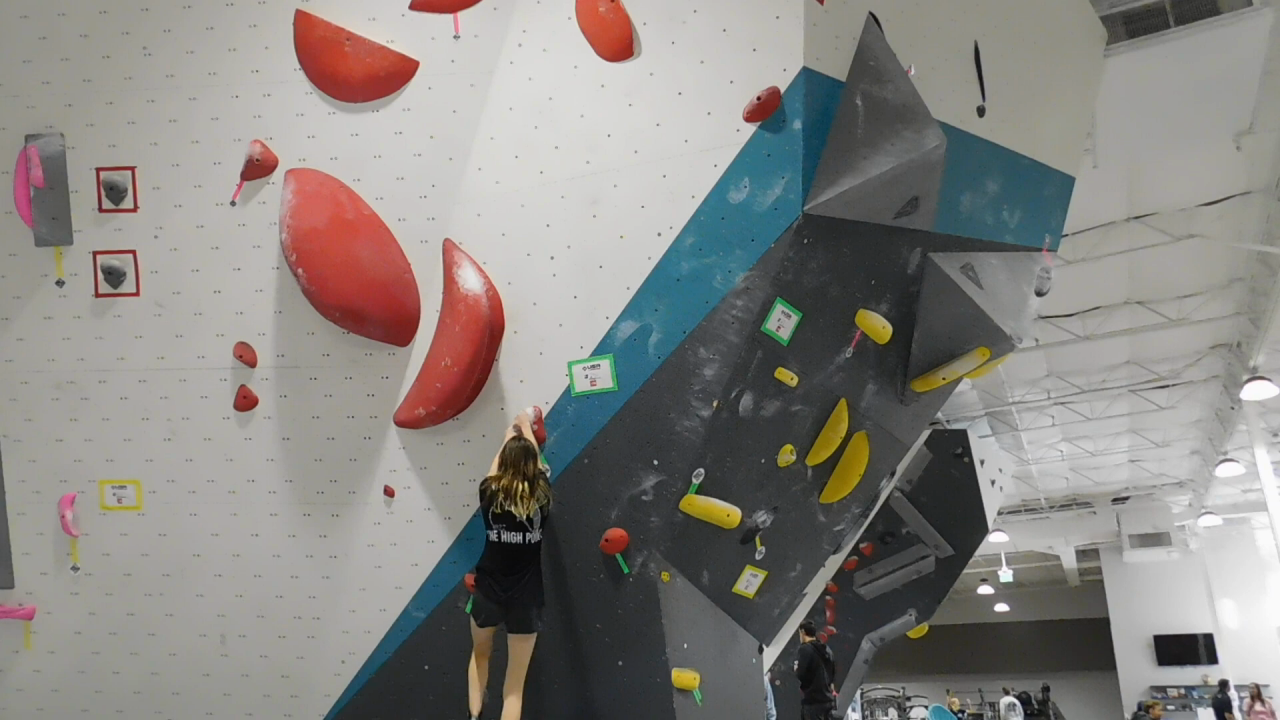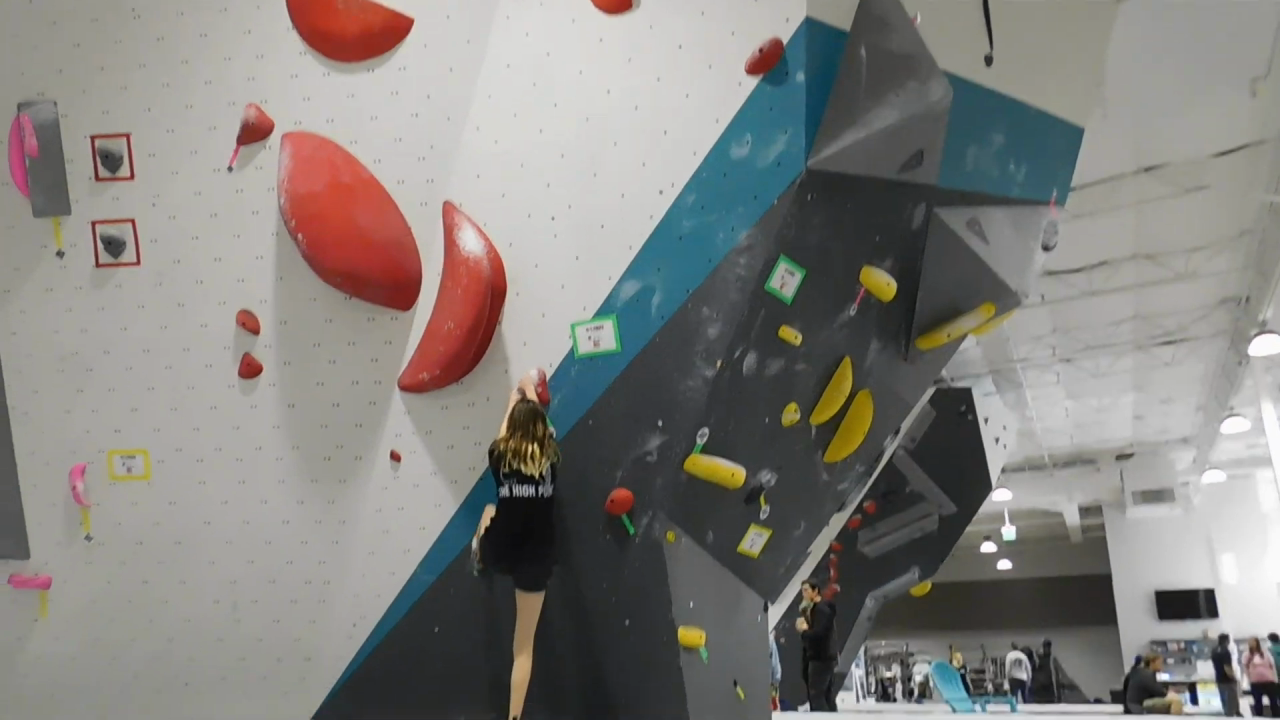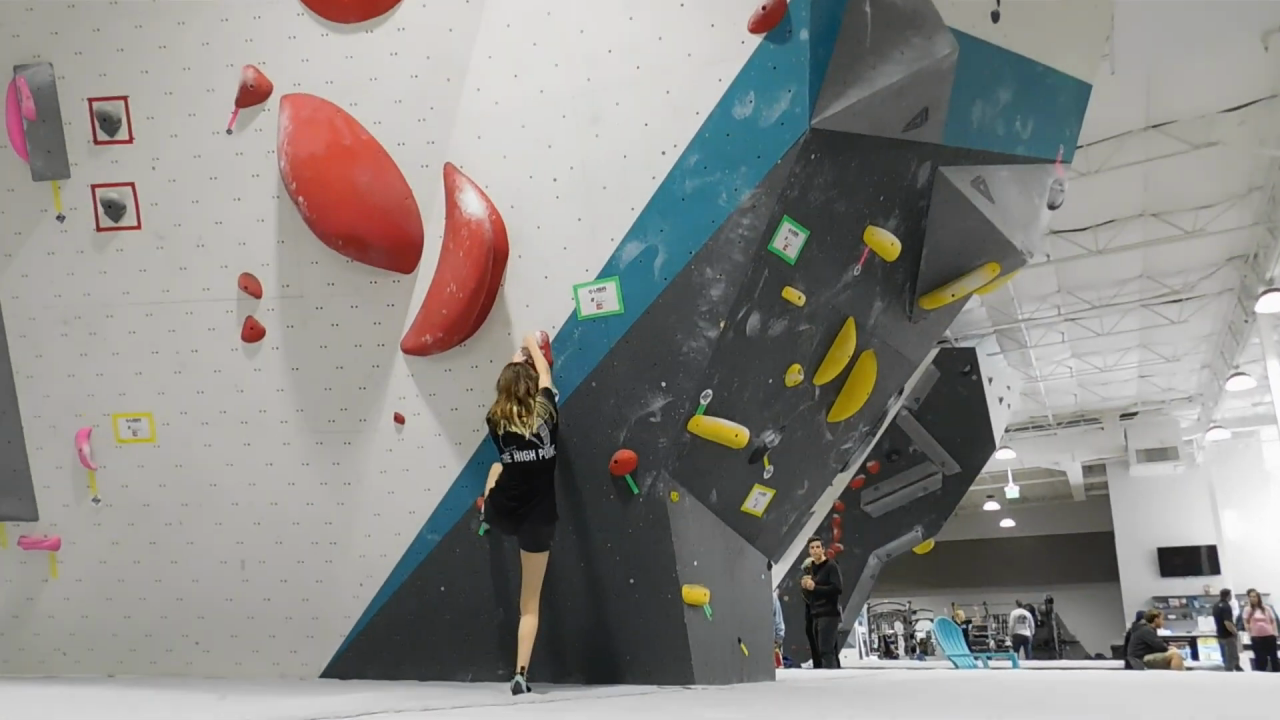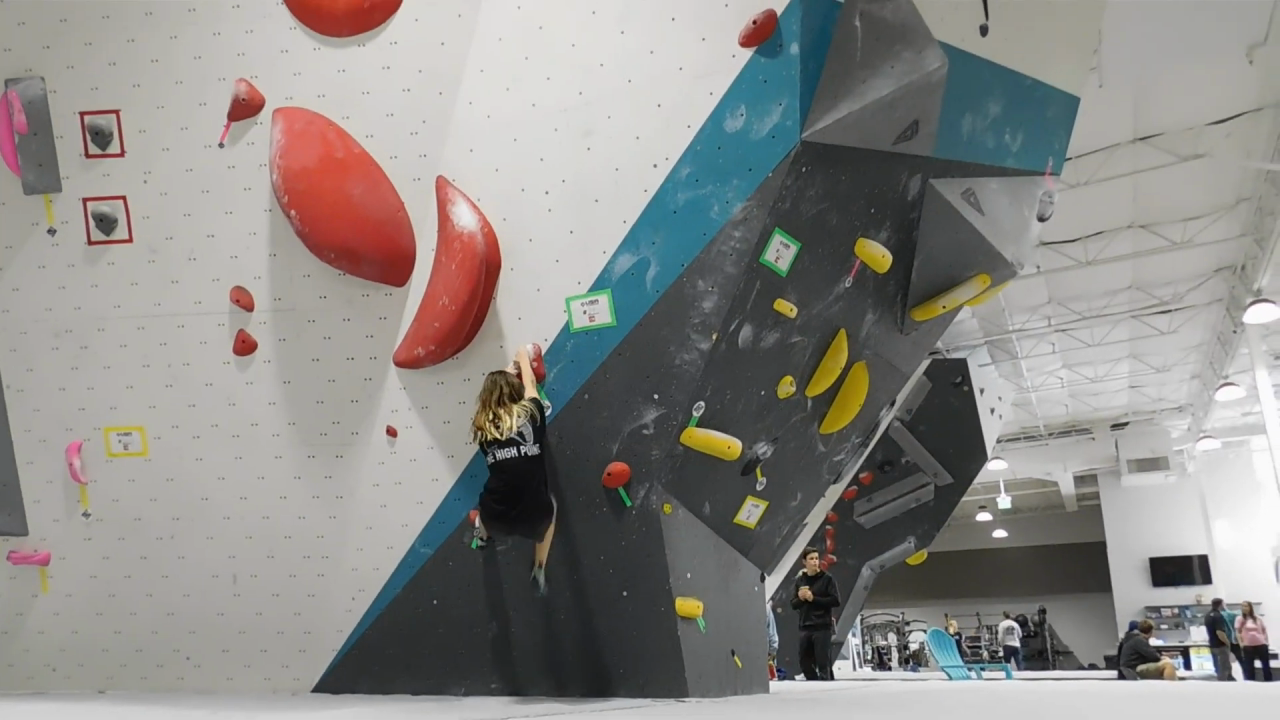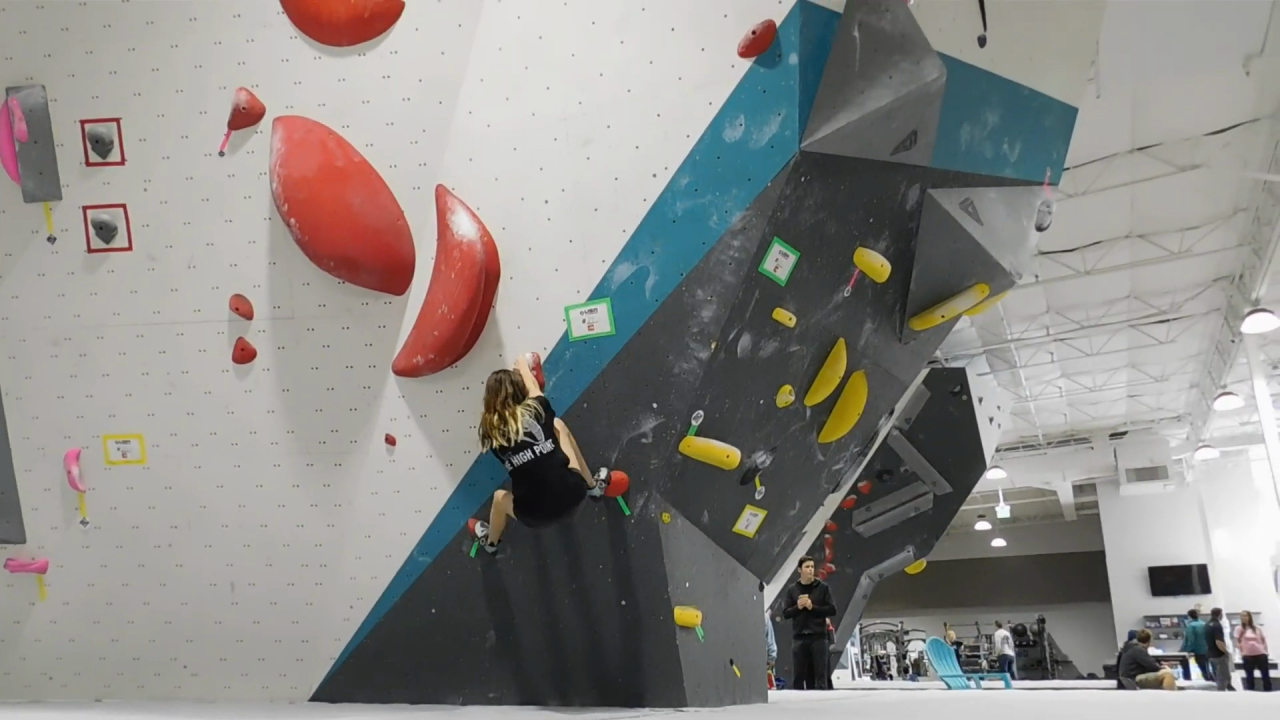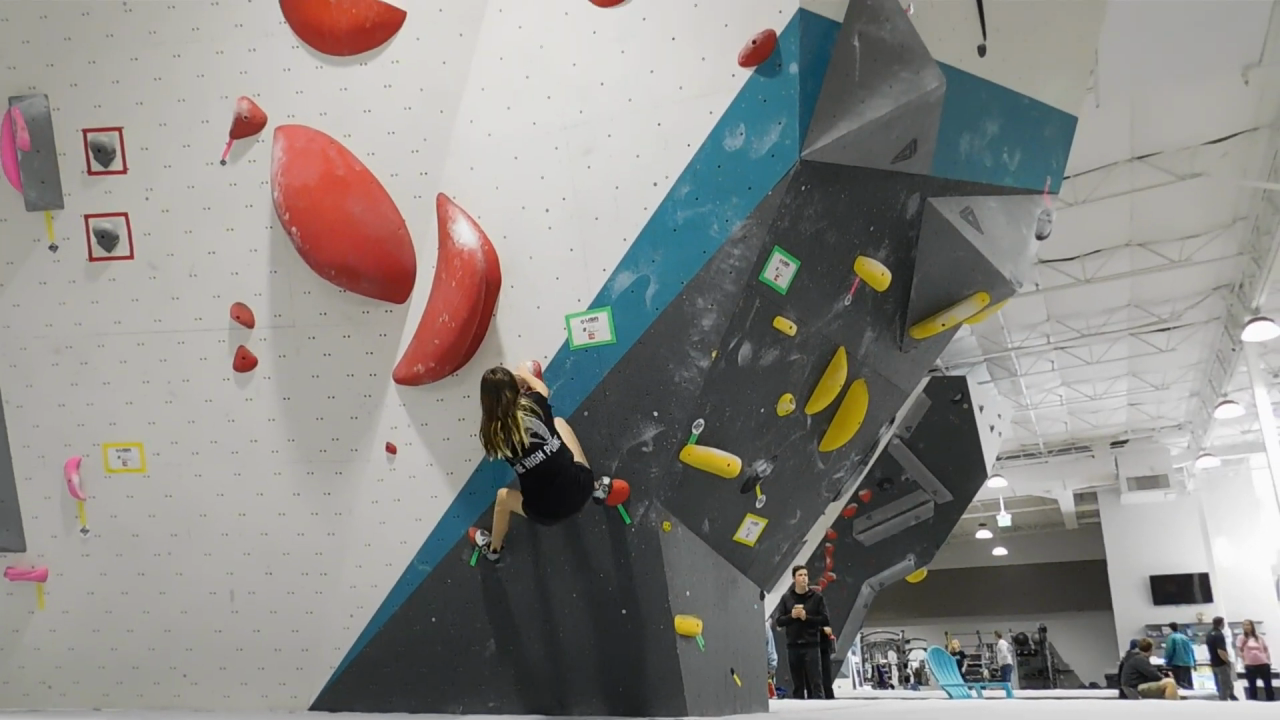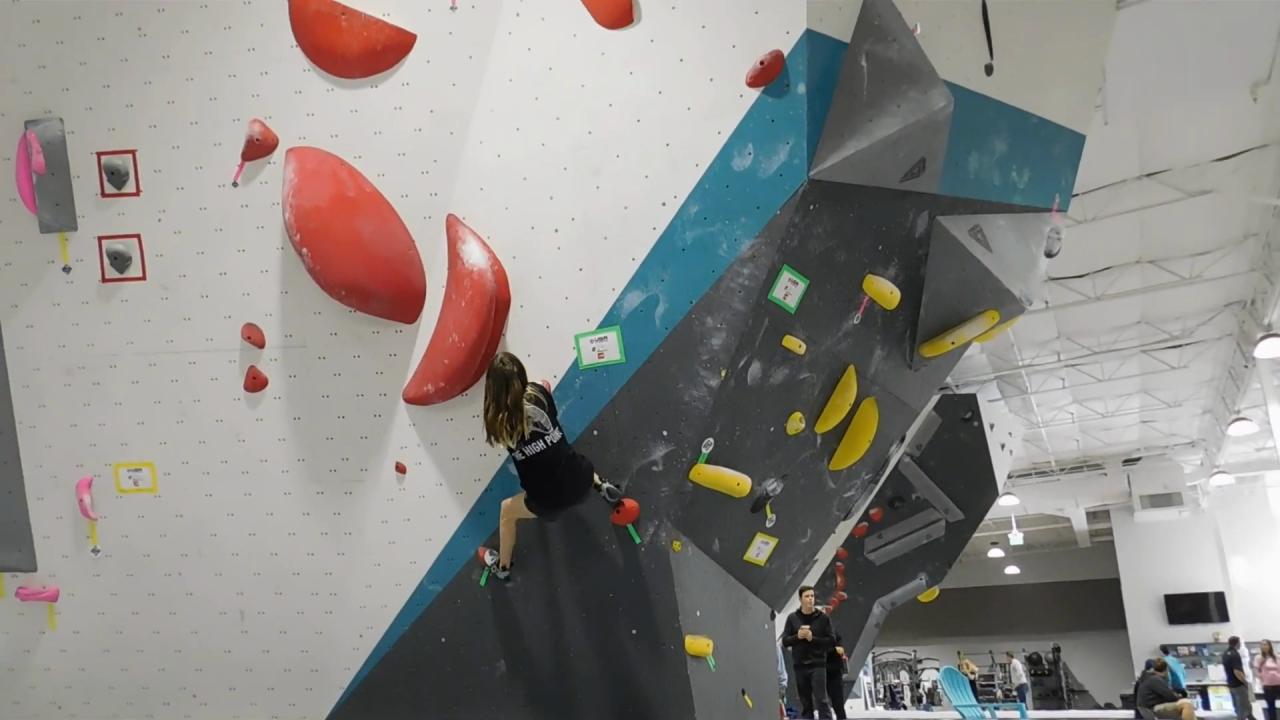
dt=0.4s
person 1, frame 1
left shoulder: (490, 492)
right shoulder: (541, 493)
left elbow: (496, 469)
right elbow: (535, 462)
left wrist: (509, 438)
right wrist: (527, 428)
left hip: (489, 593)
right hip: (526, 600)
left knee: (480, 657)
right knee: (514, 687)
person 1, frame 2
left shoulder: (500, 454)
right shoulder: (550, 453)
left elbow: (505, 432)
right elbow: (538, 421)
left wrist: (515, 401)
right wrist: (531, 394)
left hip: (498, 552)
right hip: (536, 559)
right knee: (524, 645)
left ankle: (478, 560)
person 1, frame 3
left shoulder: (497, 419)
right shoulder: (546, 410)
left elbow: (505, 416)
right elbow: (545, 375)
left wrist: (516, 361)
right wrist: (534, 348)
left hip: (501, 513)
right hip: (539, 518)
right knee: (530, 601)
left ankle: (485, 518)
right ankle: (520, 675)
person 1, frame 4
left shoulder: (482, 427)
right shoulder: (531, 414)
right elbow: (530, 386)
left wrist: (509, 372)
right wrist: (524, 360)
left hip: (496, 517)
right hip: (535, 518)
right knee: (543, 508)
left ankle: (482, 536)
right ankle: (539, 569)
person 1, frame 5
left shoulder: (490, 430)
right shoulder: (535, 409)
right elbow: (534, 388)
right wrist: (523, 367)
left hip: (534, 515)
right hip: (572, 495)
left knee: (500, 498)
right knee: (557, 424)
left ankle: (491, 542)
right ankle: (592, 485)
person 1, frame 6
left shoulder: (491, 432)
right shoulder: (532, 403)
right elbow: (543, 388)
right wrist: (525, 375)
left hip: (545, 510)
right hip: (578, 485)
left knee: (503, 498)
left ankle: (493, 549)
right ankle: (595, 487)
person 1, frame 7
left shoulder: (494, 419)
right shoulder: (537, 393)
left hip: (548, 500)
right hip: (581, 477)
left knee: (507, 511)
left ankle: (502, 566)
right ankle: (601, 485)
